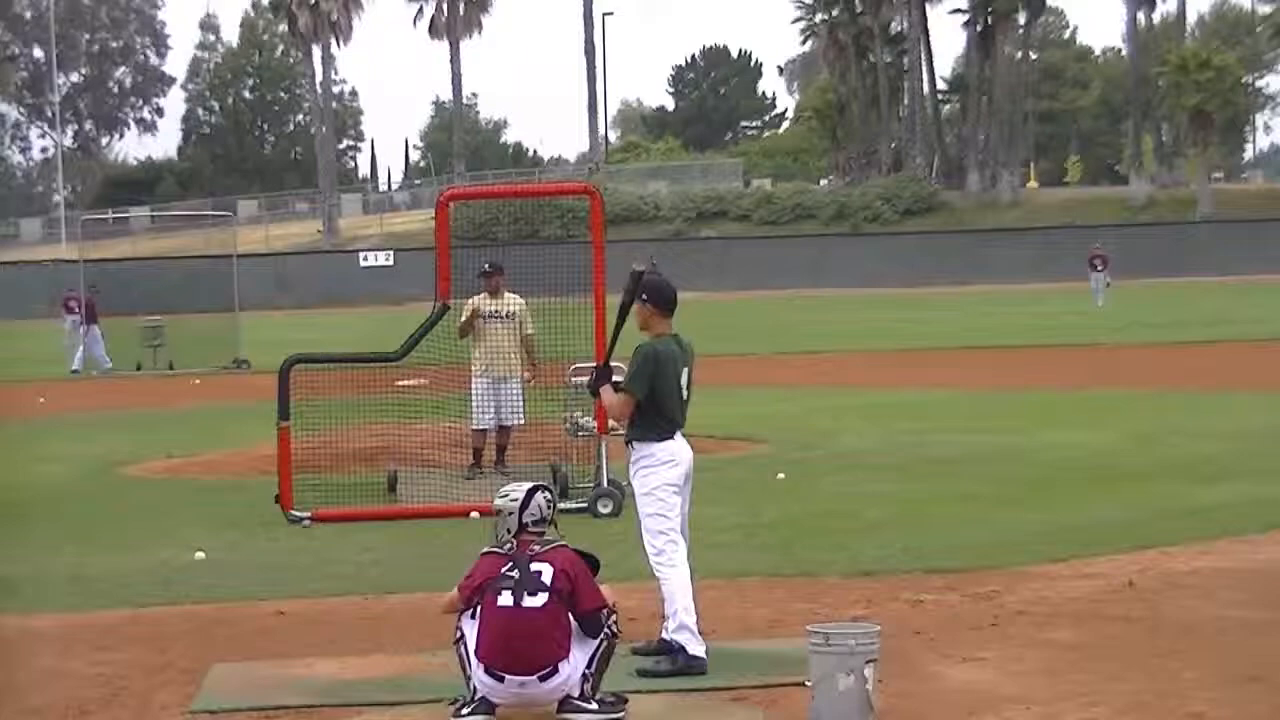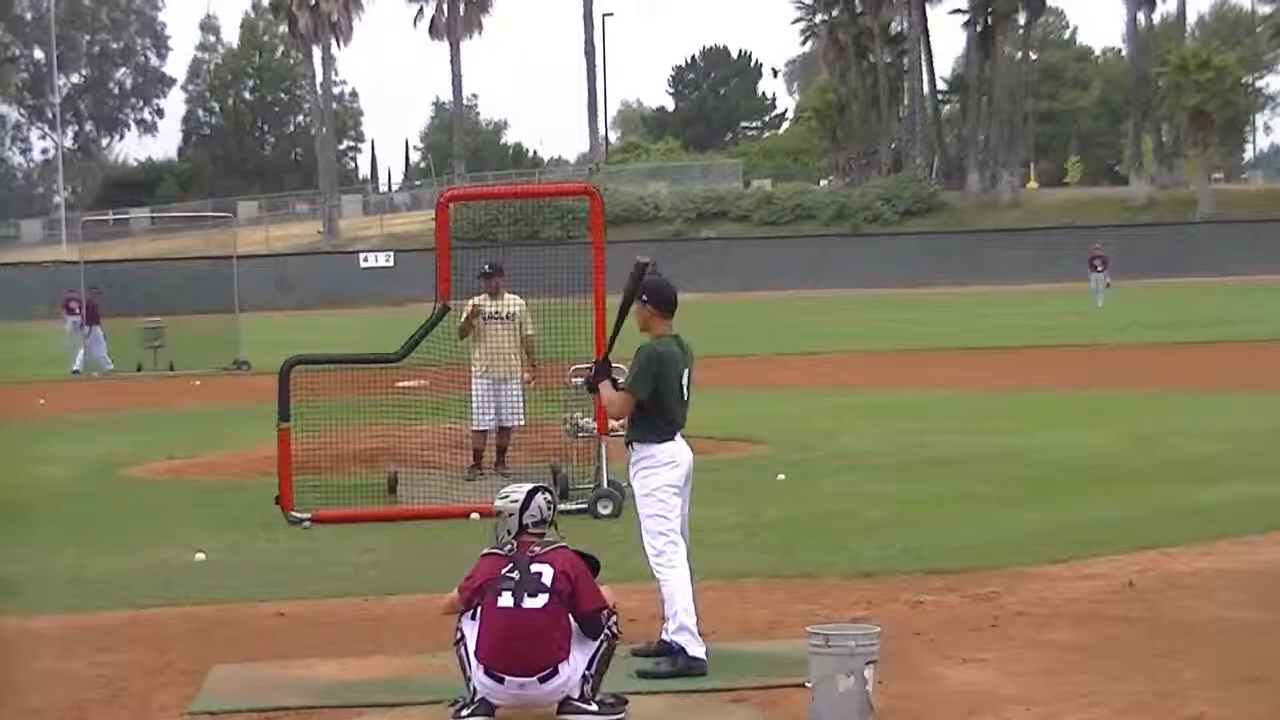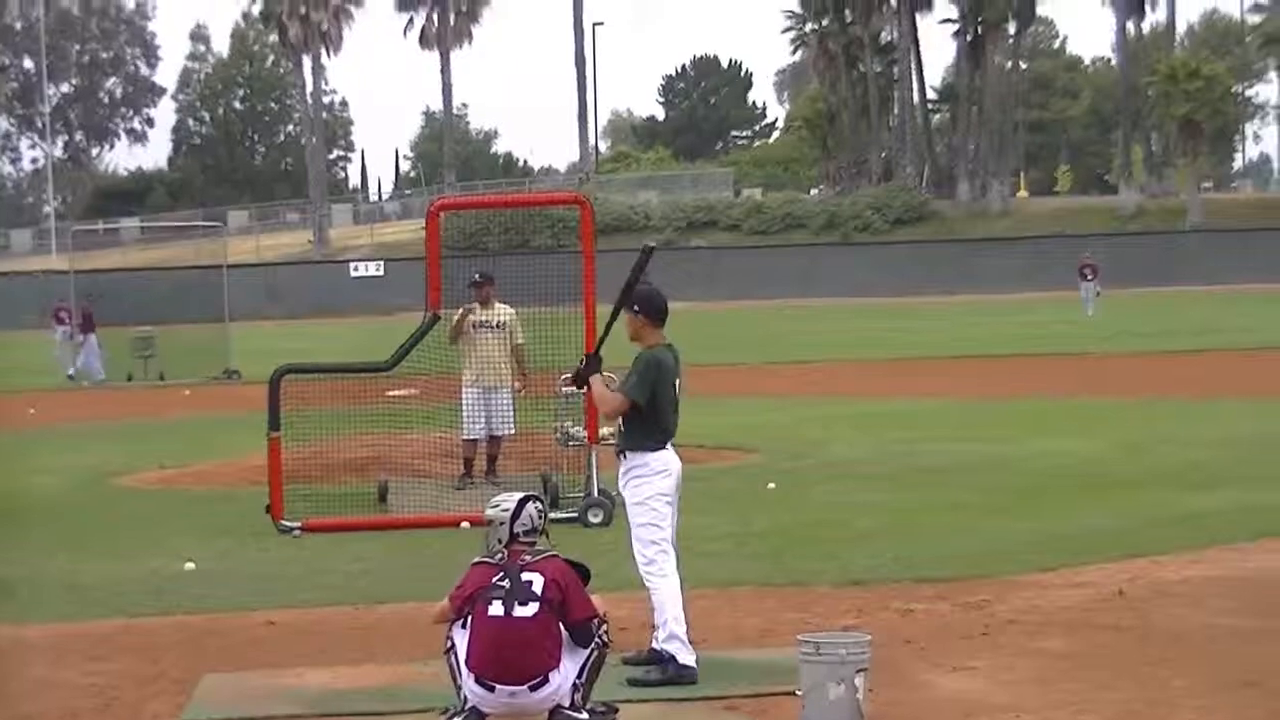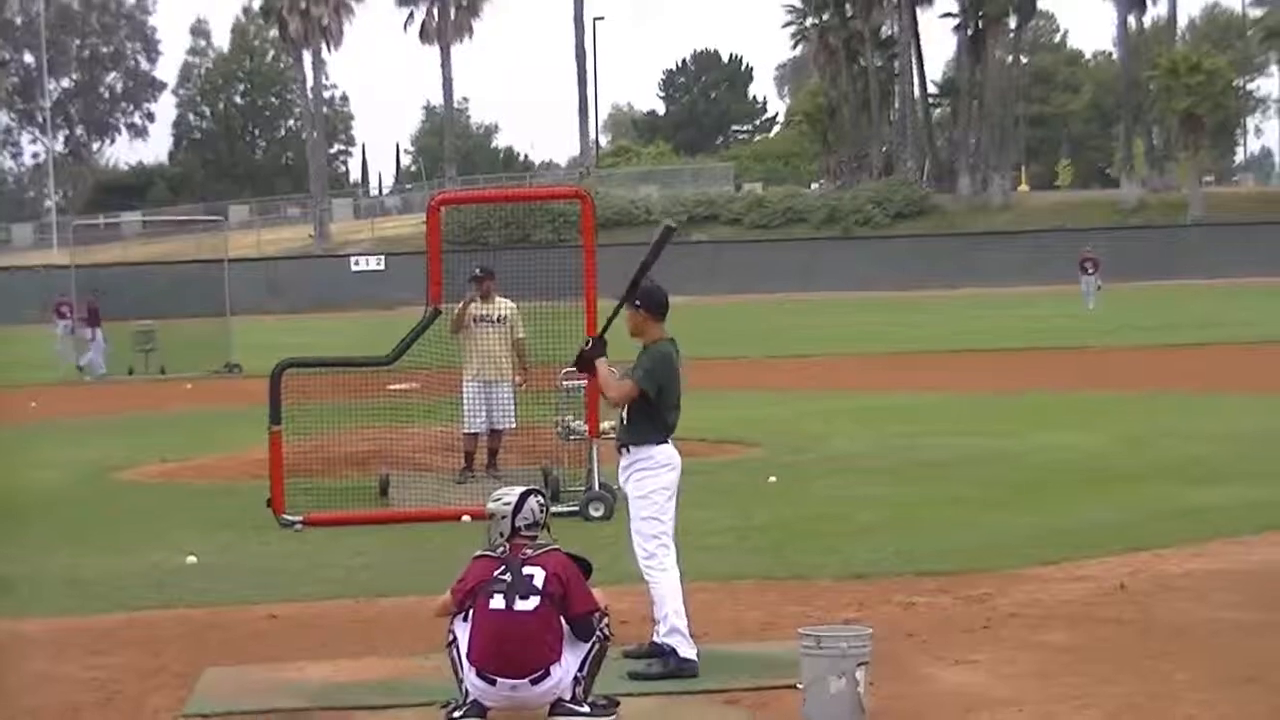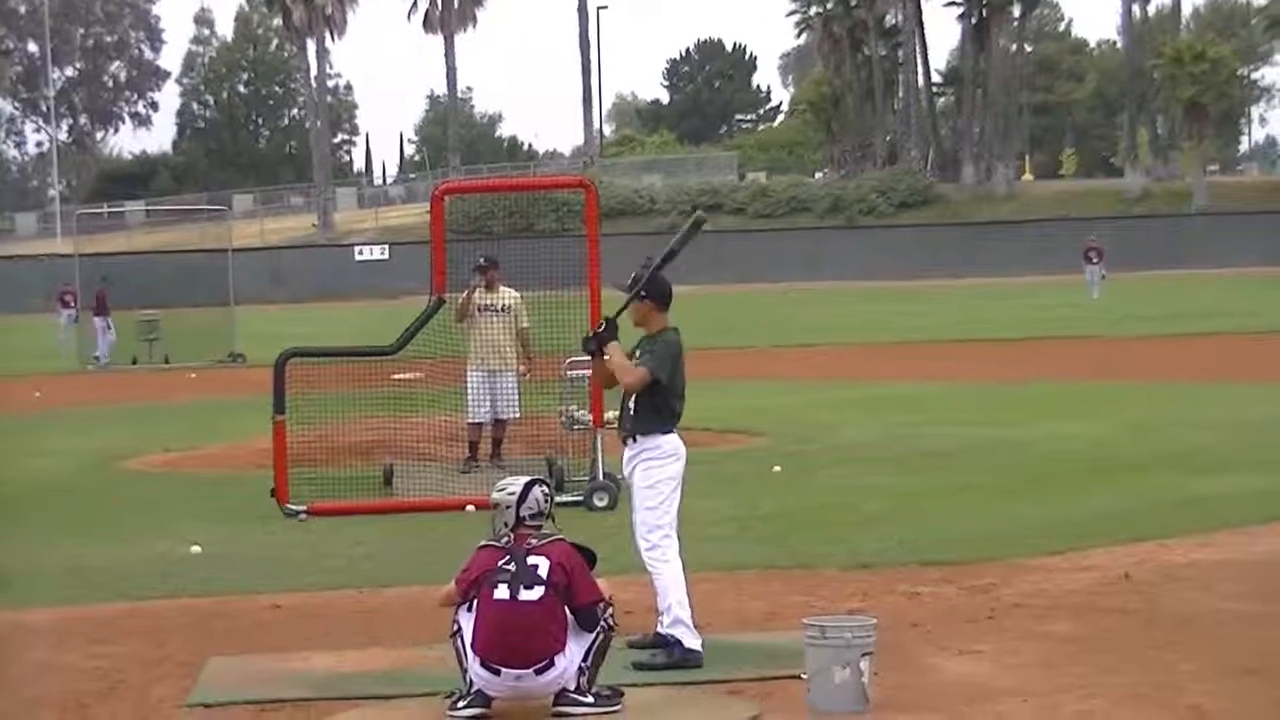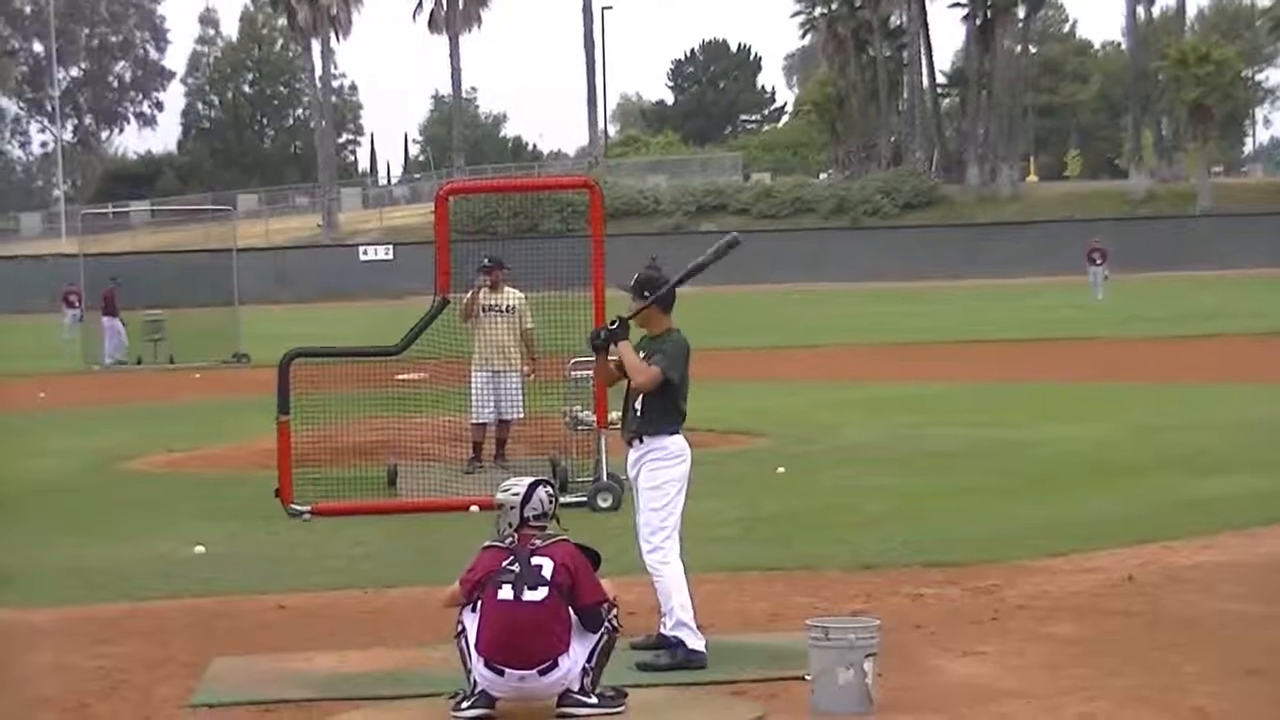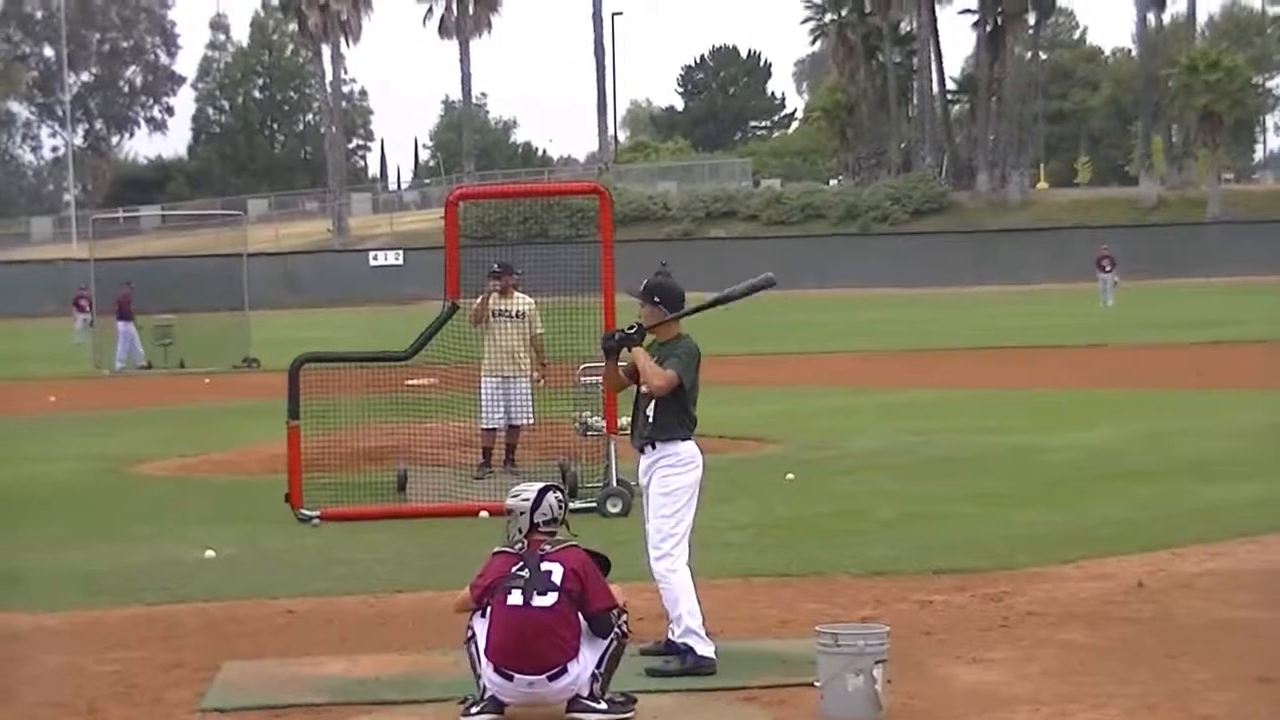
dt=0.1s
person 1, frame 1
left shoulder: (649, 352)
right shoulder: (681, 347)
left elbow: (619, 411)
left wrist: (604, 385)
right wrist: (611, 384)
left hip: (654, 458)
right hip: (675, 449)
left knee: (665, 554)
right knee: (673, 549)
left ankle: (689, 649)
right ankle: (676, 634)
person 1, frame 2
left shoulder: (651, 352)
right shoulder: (680, 348)
left elbow: (619, 409)
left wrist: (603, 380)
right wrist: (611, 382)
left hip: (655, 460)
right hip: (674, 451)
left knee: (665, 555)
right knee: (673, 551)
left ankle: (689, 651)
right ankle: (676, 635)
person 1, frame 3
left shoulder: (651, 361)
right shoulder: (664, 356)
left elbow: (610, 409)
right elbow: (624, 399)
left wrist: (593, 374)
right wrist: (594, 379)
left hip: (647, 468)
right hip: (655, 462)
left knee: (655, 563)
right knee: (660, 559)
left ankle: (679, 658)
right ankle: (666, 643)
person 1, frame 4
left shoulder: (657, 354)
right shoulder: (660, 350)
left elbow: (617, 395)
right elbow: (626, 392)
left wrist: (600, 359)
right wrist: (595, 366)
left hip: (648, 461)
right hip: (653, 457)
left knee: (655, 557)
right knee: (660, 553)
left ankle: (680, 651)
right ankle: (667, 637)
person 1, frame 5
left shoulder: (666, 344)
right shoulder: (646, 343)
left elbow: (631, 380)
right elbow: (608, 380)
left wrist: (611, 342)
right wrist: (597, 353)
left hip: (656, 451)
right hip: (642, 450)
left knee: (657, 547)
right knee: (660, 544)
left ankle: (684, 642)
right ankle: (669, 628)
person 1, frame 6
left shoulder: (674, 344)
right shoulder: (647, 342)
left elbow: (643, 380)
right elbow: (608, 379)
left wrist: (621, 341)
right wrist: (602, 350)
left hip: (661, 453)
right hip: (646, 452)
left knee: (659, 549)
right knee: (661, 546)
left ankle: (688, 644)
right ankle: (673, 629)
person 1, frame 7
left shoulder: (685, 349)
right shoulder: (653, 349)
left elbow: (661, 383)
right elbow: (614, 385)
left wrist: (635, 348)
right wrist: (612, 355)
left hip: (674, 459)
right hip: (653, 458)
left knee: (666, 557)
right knee: (665, 554)
left ankle: (698, 650)
right ankle: (680, 635)
person 2, frame 1
left shoulder: (489, 560)
right shoulder: (565, 558)
left elbow: (448, 606)
right elbow: (595, 625)
right wrist: (604, 599)
left hip: (493, 686)
right hip: (552, 685)
left knee: (468, 616)
right knee: (606, 617)
left ankle: (479, 700)
right ankle: (579, 697)
person 2, frame 2
left shoulder: (490, 562)
right shoulder: (566, 559)
left elbow: (448, 607)
right elbow: (596, 627)
right wrist: (604, 599)
left hip: (494, 688)
right hip: (551, 687)
left knee: (468, 616)
right knee: (606, 617)
right ankle: (579, 698)
person 2, frame 3
left shoulder: (479, 570)
right shoulder: (556, 568)
left elbow: (438, 616)
right elbow: (585, 635)
right wrist: (594, 609)
left hip: (484, 695)
right hip: (541, 695)
left knee: (458, 625)
right knee: (595, 626)
person 2, frame 4
left shoulder: (482, 563)
right shoulder: (558, 562)
left elbow: (440, 609)
right elbow: (587, 629)
right wrist: (595, 602)
left hip: (486, 689)
right hip: (543, 689)
left knee: (459, 618)
right knee: (596, 620)
right ankle: (571, 700)
person 2, frame 5
left shoulder: (486, 553)
right shoulder: (562, 552)
left elbow: (445, 599)
right elbow: (592, 619)
right wrist: (601, 594)
left hip: (490, 679)
right hip: (548, 678)
left knee: (465, 608)
right knee: (602, 609)
left ankle: (475, 693)
right ankle: (575, 690)
person 2, frame 6
left shoulder: (491, 554)
right shoulder: (566, 552)
left elbow: (449, 599)
right elbow: (596, 620)
right wrist: (605, 595)
left hip: (494, 680)
right hip: (552, 679)
left knee: (468, 608)
right knee: (606, 610)
left ankle: (479, 693)
right ankle: (579, 691)
person 2, frame 7
left shoulder: (500, 559)
right shoulder: (576, 558)
left elbow: (459, 605)
right elbow: (604, 626)
right wrist: (614, 600)
left hip: (503, 685)
right hip: (561, 685)
left knee: (479, 614)
right knee: (615, 615)
left ankle: (488, 699)
right ankle: (588, 697)
person 3, frame 1
left shoulder: (517, 303)
right shoulder: (474, 303)
left elbow: (526, 336)
right elbow: (462, 334)
left wrist: (531, 364)
right wrist: (470, 319)
left hip: (510, 371)
right hip: (482, 371)
left knee: (506, 419)
right knee: (480, 419)
left ankle: (500, 460)
right ankle: (476, 462)
person 3, frame 2
left shoulder: (517, 303)
right shoulder: (474, 304)
left elbow: (527, 336)
right elbow: (461, 335)
left wrist: (531, 365)
right wrist: (470, 317)
left hip: (510, 372)
right hip: (482, 372)
left knee: (507, 420)
right knee: (480, 420)
left ankle: (501, 461)
right ankle: (477, 463)
person 3, frame 3
left shoulder: (508, 313)
right shoulder: (465, 313)
left elbow: (517, 346)
right elbow: (452, 339)
left wrist: (521, 374)
right wrist: (463, 316)
left hip: (501, 381)
right hip: (473, 381)
left knee: (497, 429)
right knee: (471, 429)
left ankle: (491, 470)
right ankle: (467, 473)
person 3, frame 4
left shoulder: (509, 307)
right shoulder: (466, 306)
left elbow: (518, 340)
right elbow: (454, 330)
left wrist: (522, 368)
right wrist: (465, 306)
left hip: (501, 375)
right hip: (474, 375)
left knee: (498, 423)
right knee: (471, 423)
left ankle: (492, 464)
right ankle: (468, 466)
person 3, frame 5
left shoulder: (513, 296)
right shoulder: (471, 295)
left elbow: (522, 329)
right elbow: (459, 317)
left wrist: (527, 358)
right wrist: (472, 291)
left hip: (506, 364)
right hip: (478, 365)
left knee: (502, 412)
right knee: (475, 413)
left ankle: (496, 453)
right ankle: (472, 456)
person 3, frame 6
left shoulder: (517, 297)
right shoulder: (475, 295)
left elbow: (526, 330)
right elbow: (464, 317)
left wrist: (531, 358)
right wrist: (477, 290)
left hip: (510, 365)
right hip: (482, 365)
left knee: (506, 413)
right knee: (479, 413)
left ankle: (500, 454)
right ankle: (476, 456)
person 3, frame 7
left shoulder: (527, 302)
right shoulder: (485, 301)
left elbow: (536, 335)
right elbow: (474, 321)
left wrist: (541, 364)
right wrist: (487, 295)
left hip: (520, 370)
right hip: (492, 370)
left knee: (516, 418)
right knee: (489, 419)
left ankle: (510, 459)
right ankle: (486, 462)
